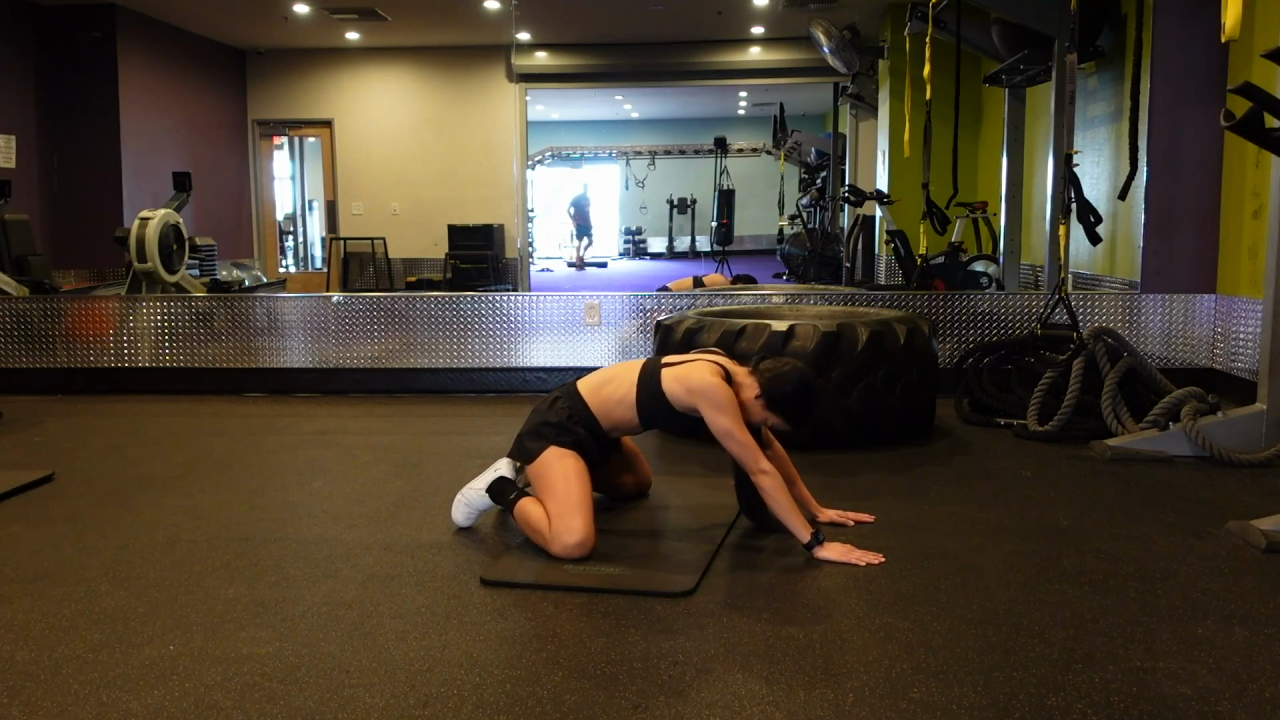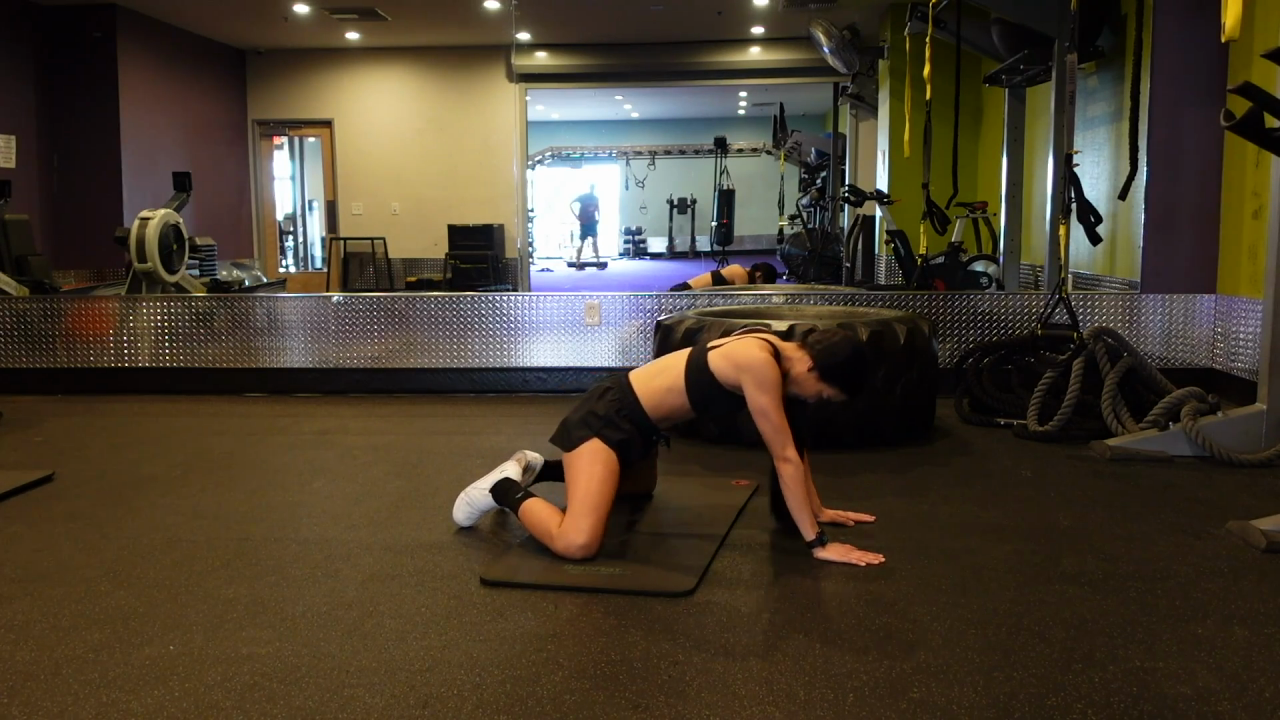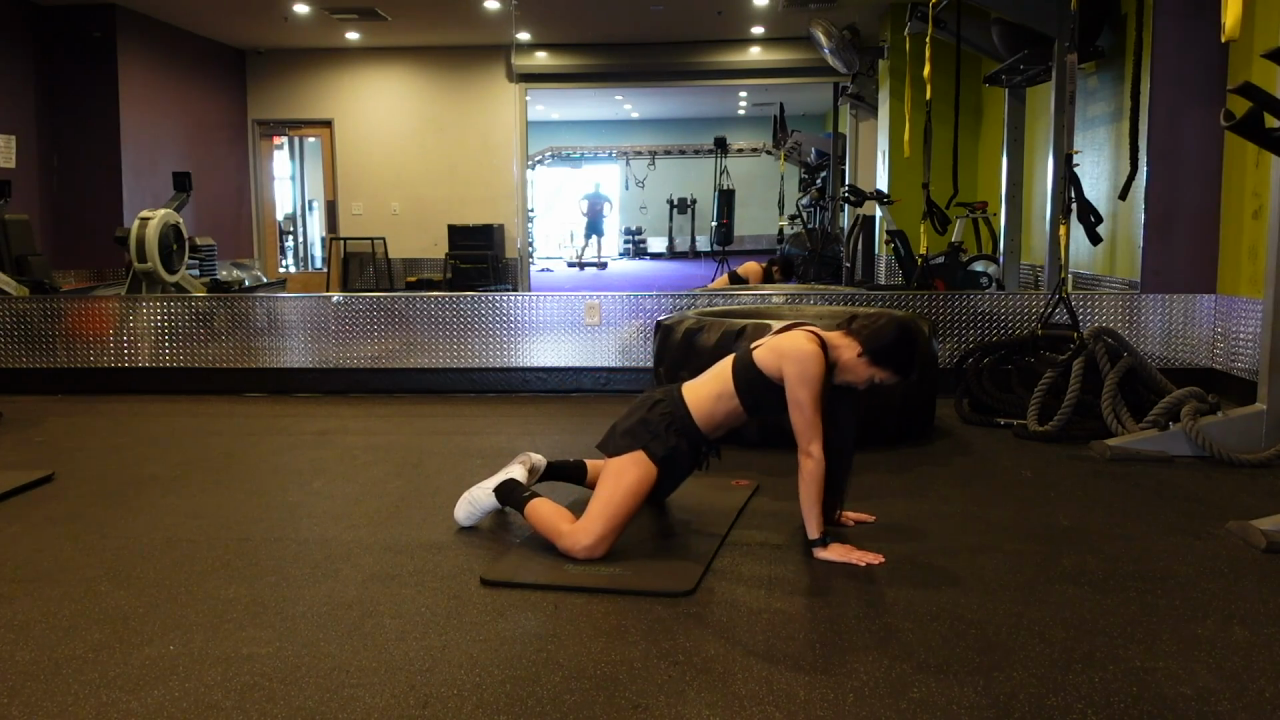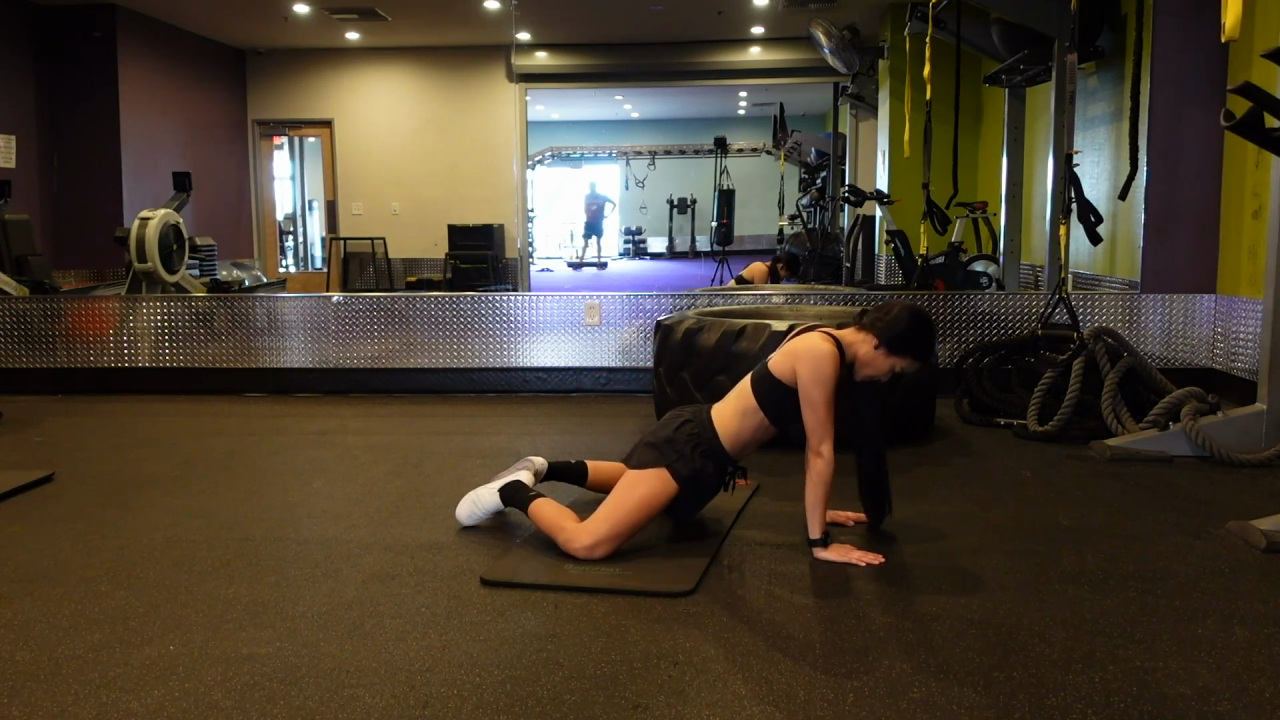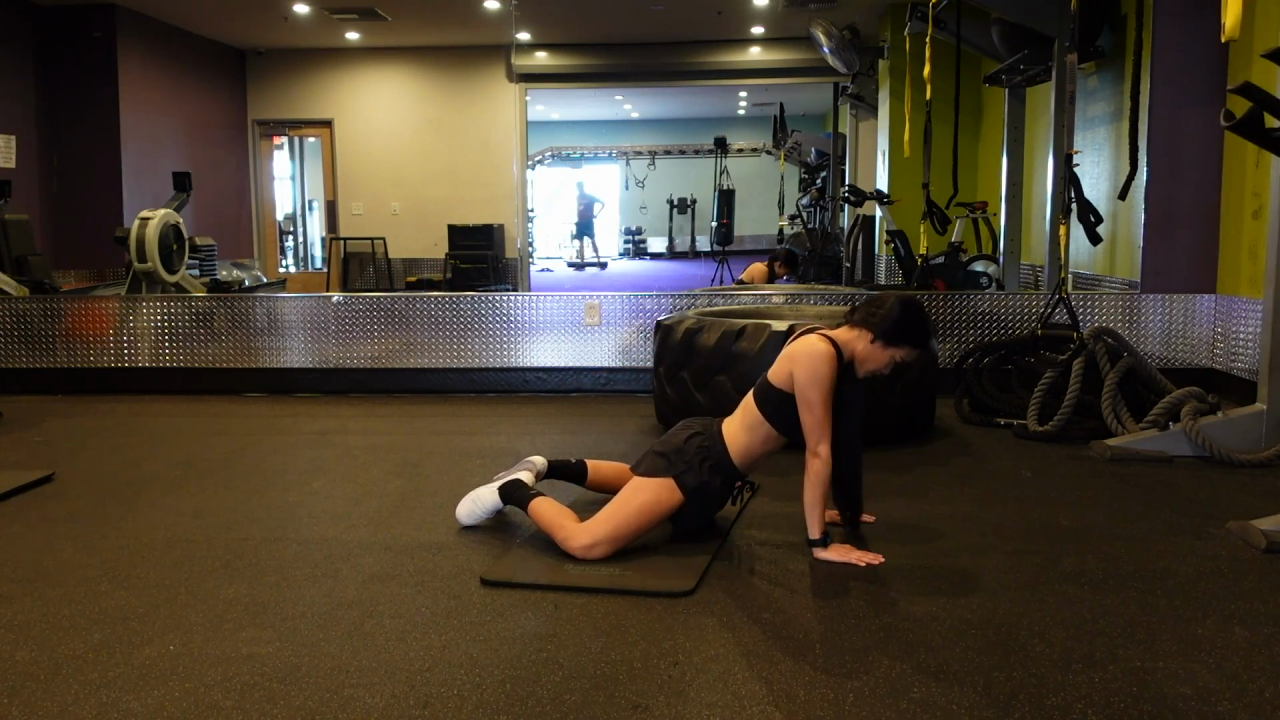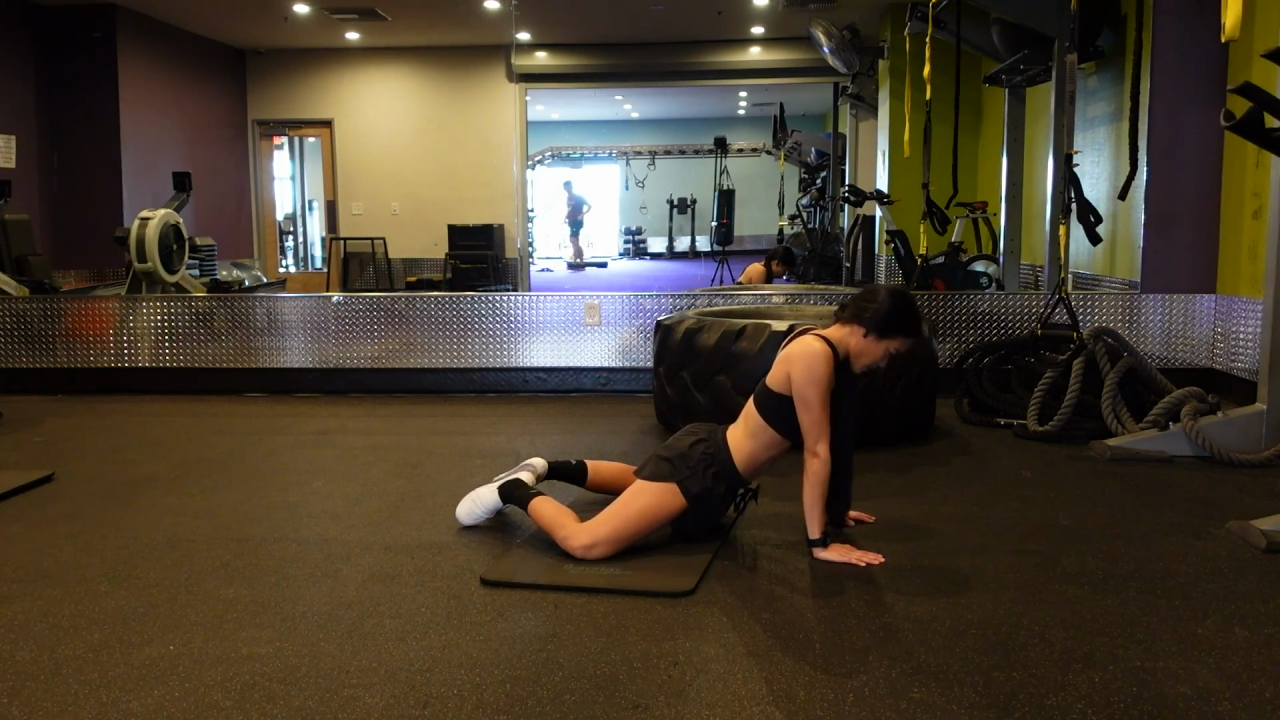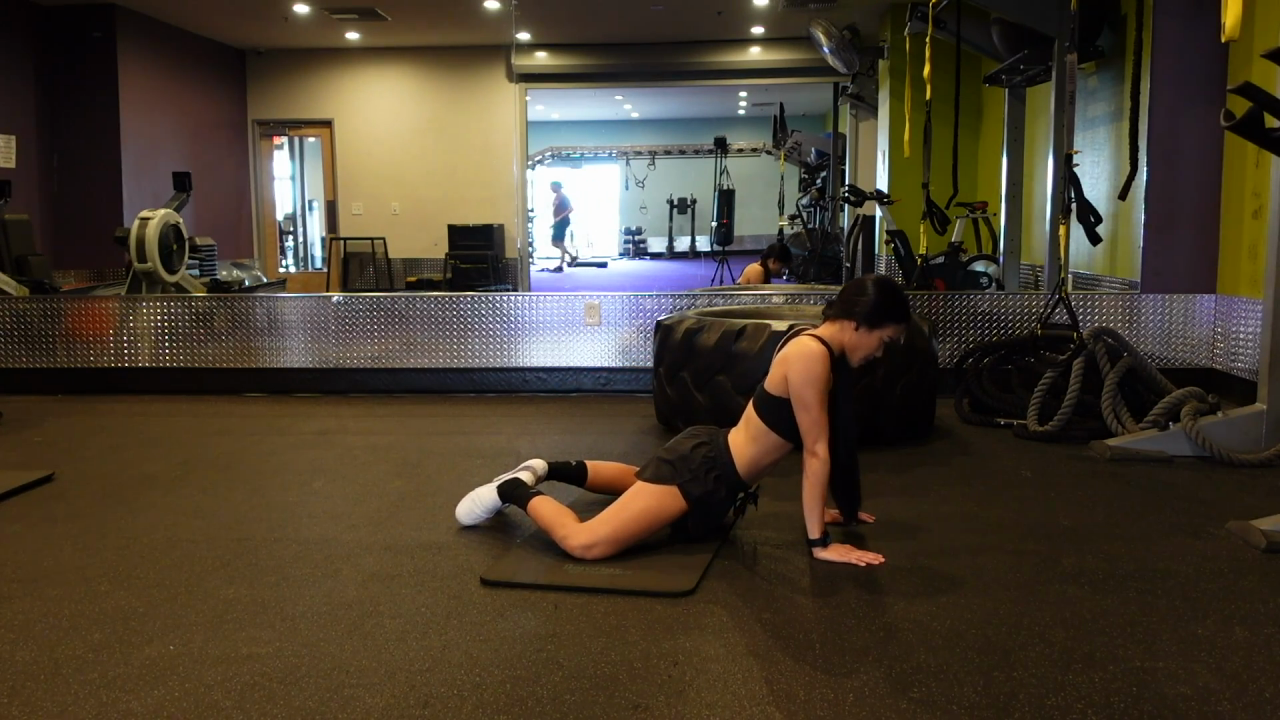
dt=0.4s
person 1, frame 1
left shoulder: (739, 376)
right shoulder: (711, 387)
left elbow: (772, 450)
right elbow: (761, 470)
left wrist: (815, 510)
right wrist: (813, 543)
left hip: (595, 427)
right hip: (559, 425)
left knee: (637, 486)
right knee: (573, 544)
left ankle: (533, 473)
right ankle: (503, 490)
person 1, frame 2
left shoulder: (775, 354)
right shoulder: (759, 364)
left elbow: (794, 446)
right elbow: (785, 458)
left wrist: (816, 510)
right wrist: (817, 542)
left hip: (635, 418)
right hip: (608, 417)
left knee: (641, 488)
right knee: (577, 544)
left ankle: (539, 467)
right ankle: (506, 489)
person 1, frame 3
left shoulder: (816, 347)
right shoulder: (806, 354)
left elbow: (811, 448)
right elbow: (810, 453)
left wrist: (822, 510)
right wrist: (819, 542)
left hip: (675, 426)
right hip: (661, 427)
left knee: (635, 488)
right knee: (585, 544)
left ankle: (542, 468)
right ankle: (510, 491)
person 1, frame 4
left shoulder: (832, 346)
right shoulder: (822, 353)
left elbow: (818, 447)
right elbow: (820, 452)
left wrist: (820, 509)
right wrist: (819, 541)
left hip: (700, 444)
right hip: (689, 446)
left knee: (635, 485)
right knee: (587, 544)
left ankle: (544, 470)
right ankle: (516, 491)
person 1, frame 5
left shoulder: (831, 348)
right shoulder: (818, 353)
left elbow: (820, 447)
right elbow: (818, 453)
left wrist: (822, 509)
right wrist: (819, 542)
left hip: (710, 455)
right hip: (698, 459)
left knee: (636, 483)
right knee: (586, 544)
left ankle: (547, 469)
right ankle: (516, 491)
person 1, frame 6
left shoulder: (824, 348)
right shoulder: (815, 354)
left elbow: (816, 447)
right elbow: (816, 452)
left wrist: (824, 510)
right wrist: (819, 542)
left hip: (711, 457)
right hip: (701, 464)
left knee: (639, 482)
right knee: (585, 543)
left ankle: (548, 469)
right ankle: (516, 491)
person 1, frame 7
left shoulder: (819, 347)
right shoulder: (811, 354)
left elbow: (813, 446)
right elbow: (816, 452)
left wrist: (820, 508)
right wrist: (819, 541)
left hip: (712, 460)
right hip: (702, 467)
left knee: (639, 481)
right knee: (584, 543)
left ankle: (548, 470)
right ankle: (515, 490)
